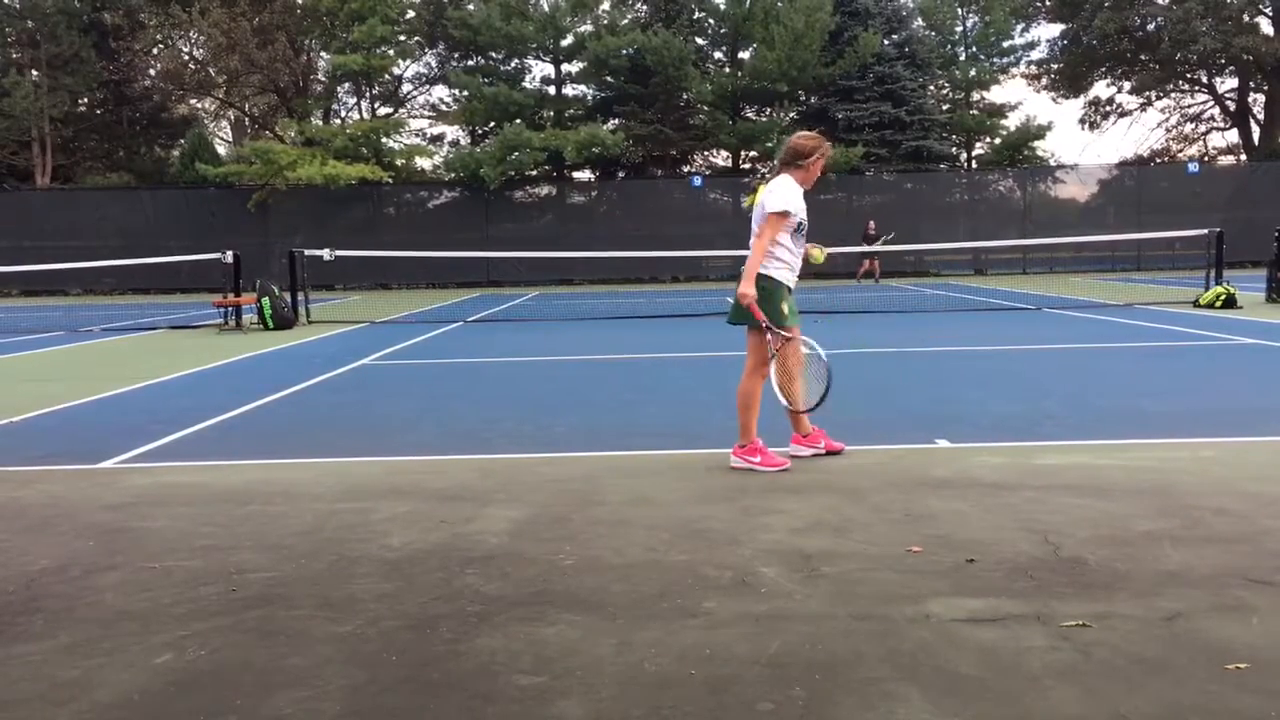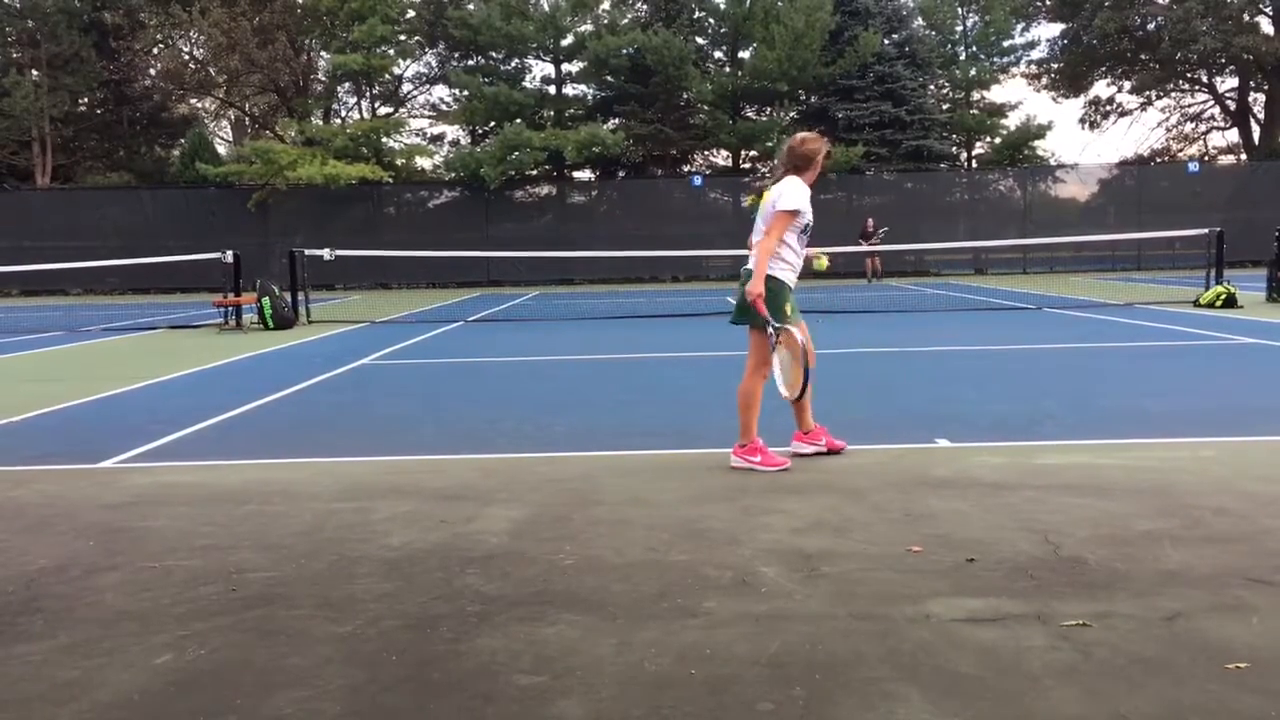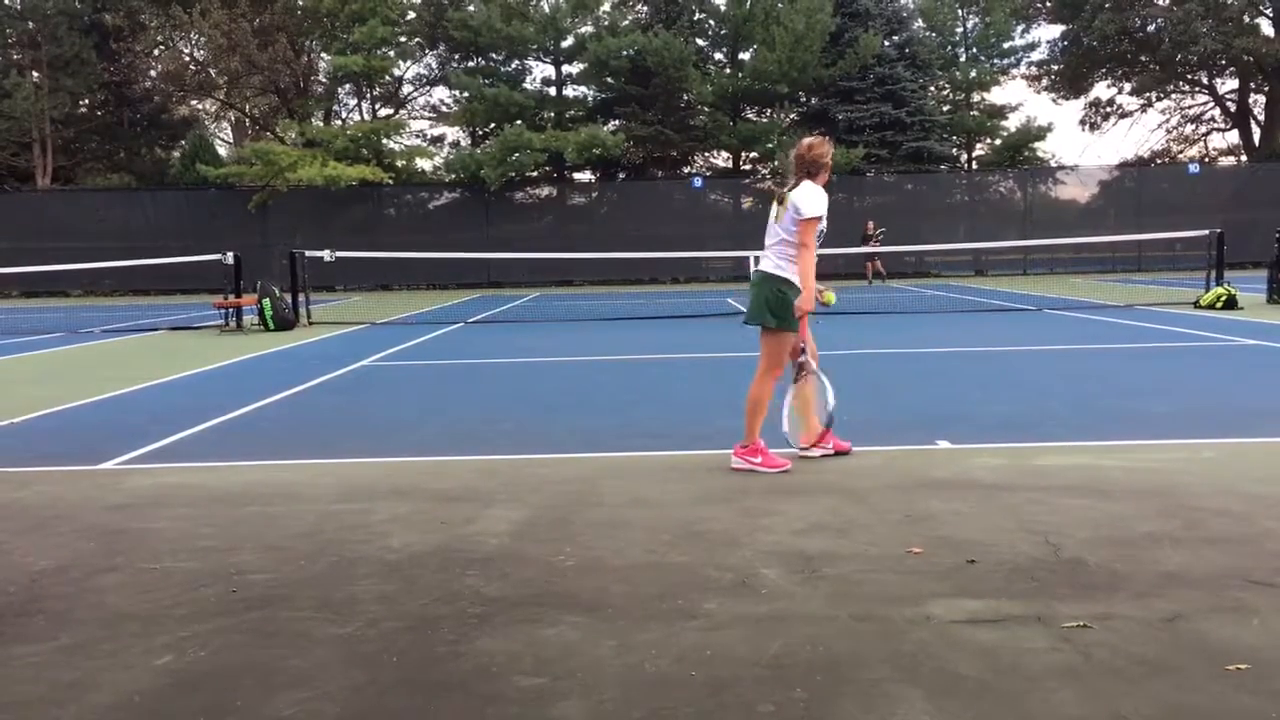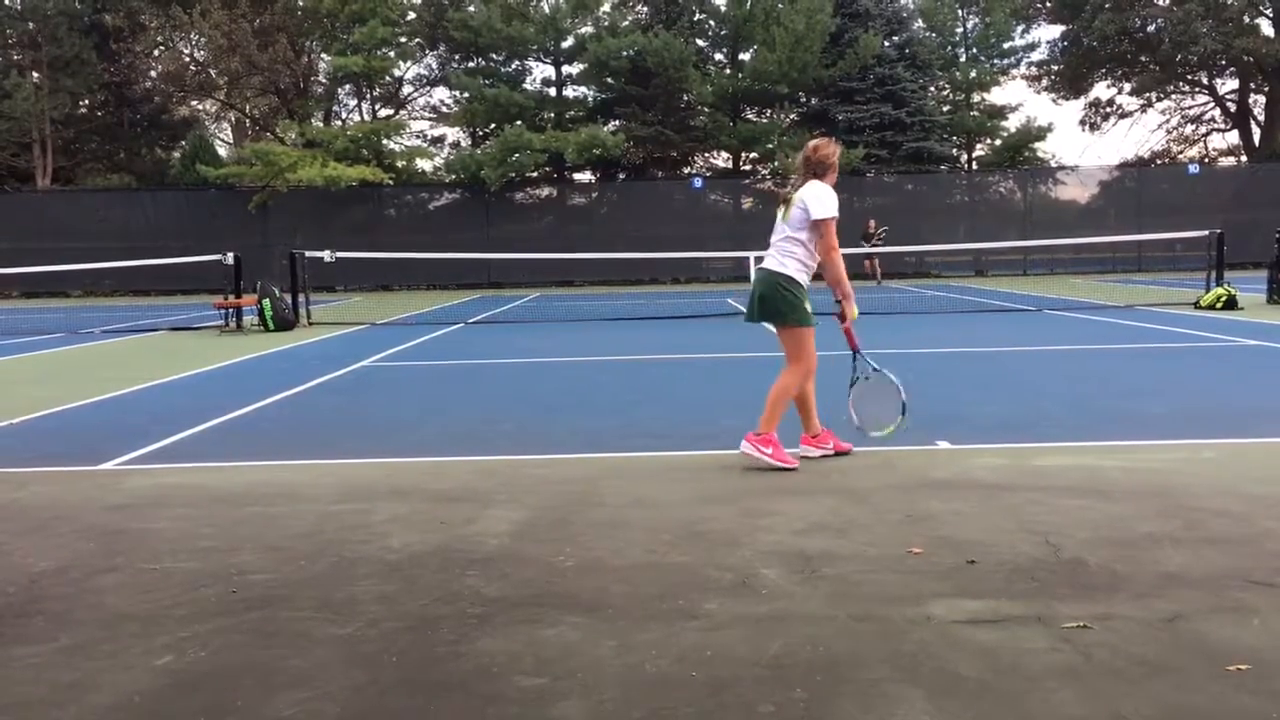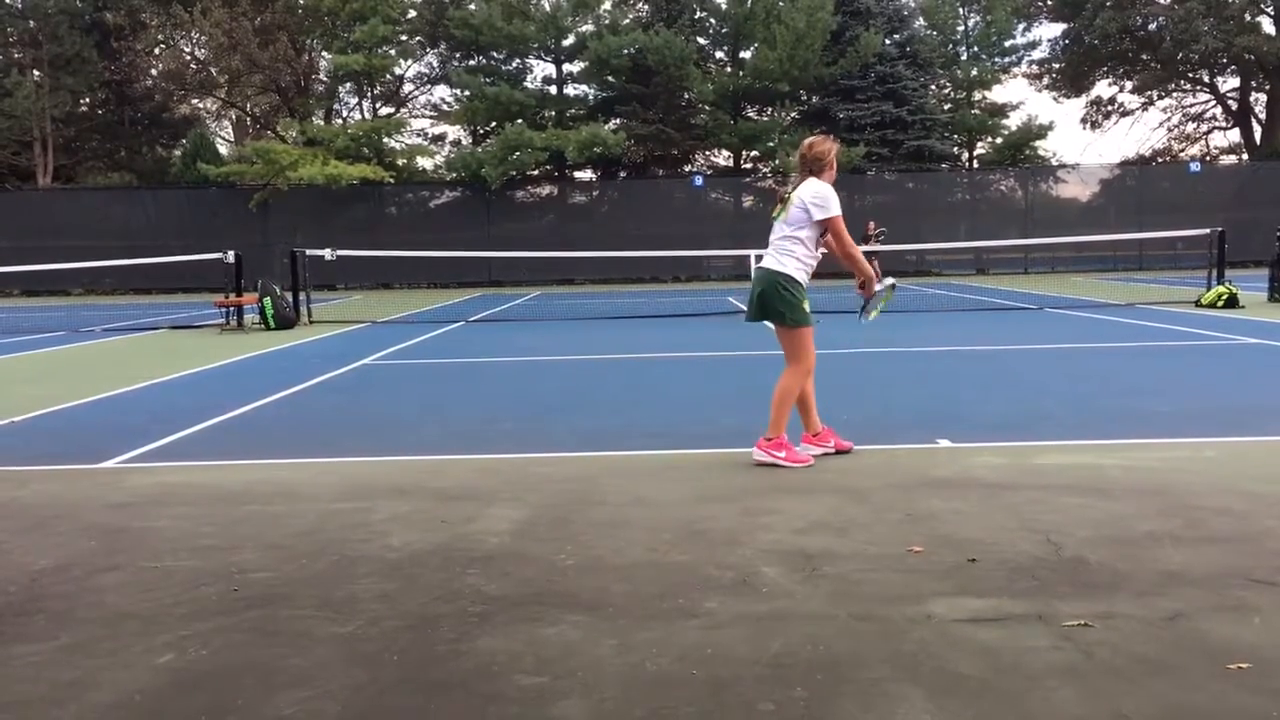
dt=0.2s
person 1, frame 1
left shoulder: (786, 188)
right shoulder: (785, 188)
right elbow: (762, 237)
left wrist: (802, 249)
right wrist: (748, 281)
left hip: (778, 286)
right hip: (767, 284)
right knee: (759, 367)
left ankle: (804, 436)
right ankle: (746, 448)
person 1, frame 2
left shoulder: (784, 186)
right shoulder: (795, 189)
left elbow: (758, 239)
right elbow: (772, 236)
left wrist: (802, 258)
right wrist: (758, 278)
left hip: (777, 286)
right hip: (770, 286)
left knee: (803, 355)
right knee: (760, 367)
left ankle: (807, 433)
right ankle: (746, 447)
person 1, frame 3
left shoulder: (791, 193)
right shoulder: (813, 194)
right elbow: (805, 247)
left wrist: (807, 286)
right wrist: (807, 292)
left hip: (777, 283)
right hip: (779, 285)
right knee: (770, 370)
left ankle: (815, 437)
right ankle: (748, 449)
person 1, frame 4
left shoulder: (801, 192)
right shoulder: (823, 193)
right elbow: (830, 251)
left wrist: (839, 293)
right wrist: (848, 299)
left hip: (776, 279)
right hip: (783, 282)
left knee: (805, 363)
right knee: (798, 366)
left ankle: (813, 436)
right ankle: (761, 437)
person 1, frame 5
left shoulder: (801, 191)
right shoulder: (821, 191)
left elbow: (828, 241)
right elbow: (845, 244)
left wrist: (857, 269)
right wrist: (869, 276)
left hip: (774, 278)
right hip: (783, 281)
left knee: (803, 363)
right knee: (800, 365)
left ankle: (815, 435)
right ankle: (771, 442)
